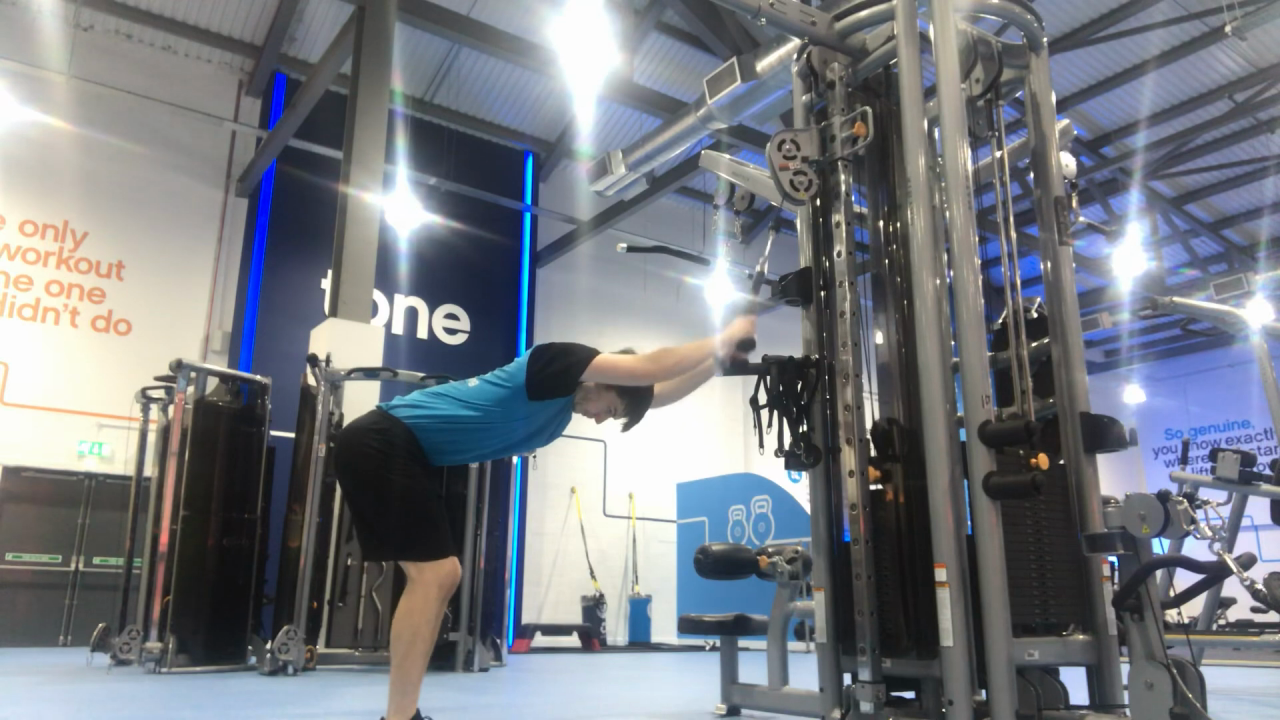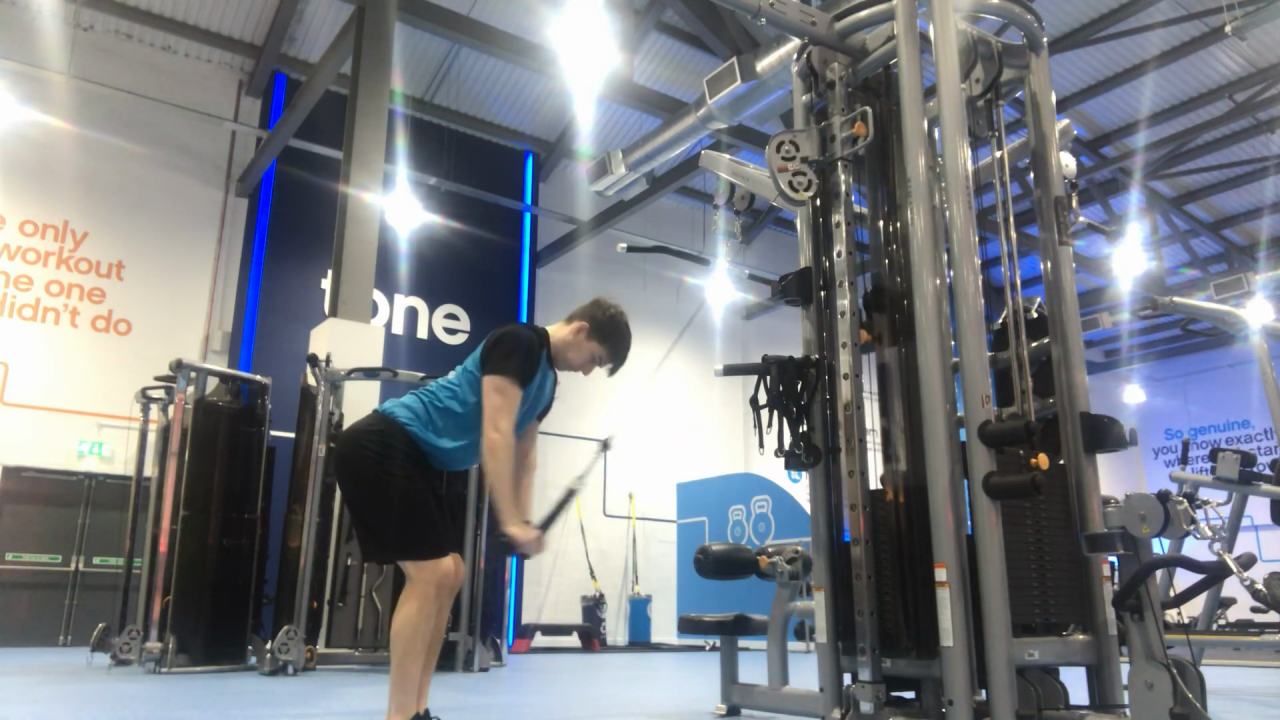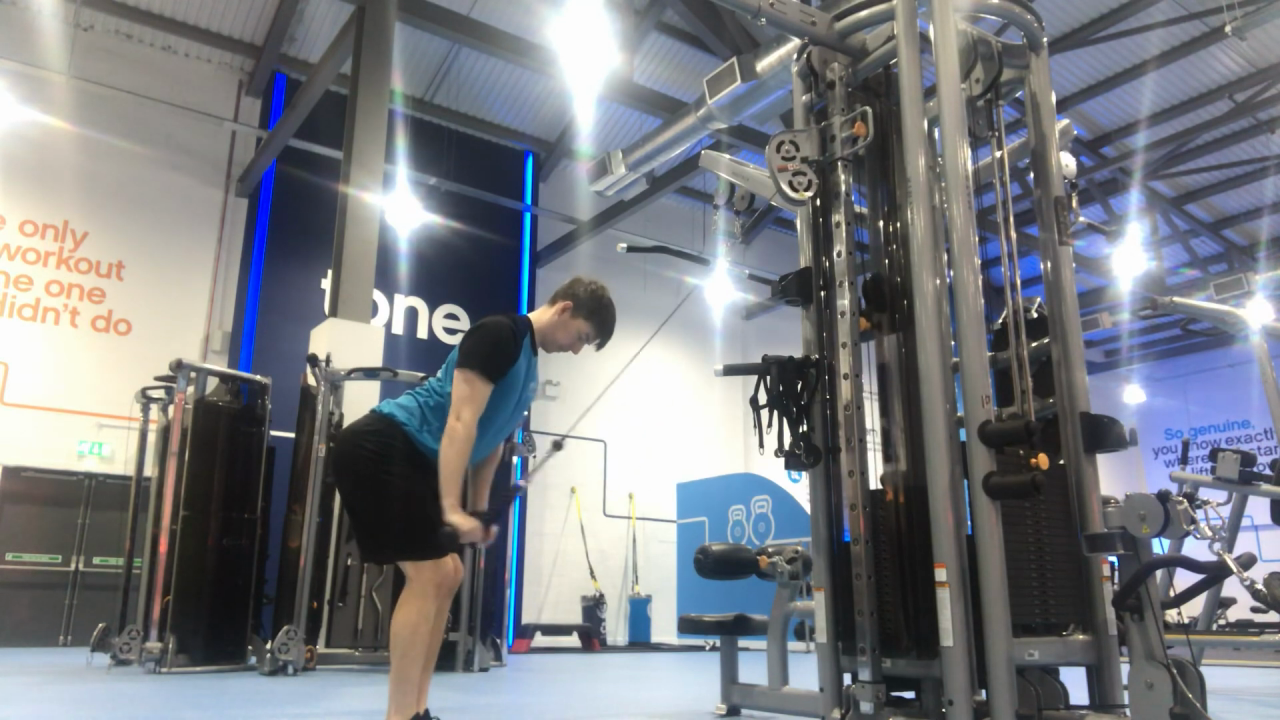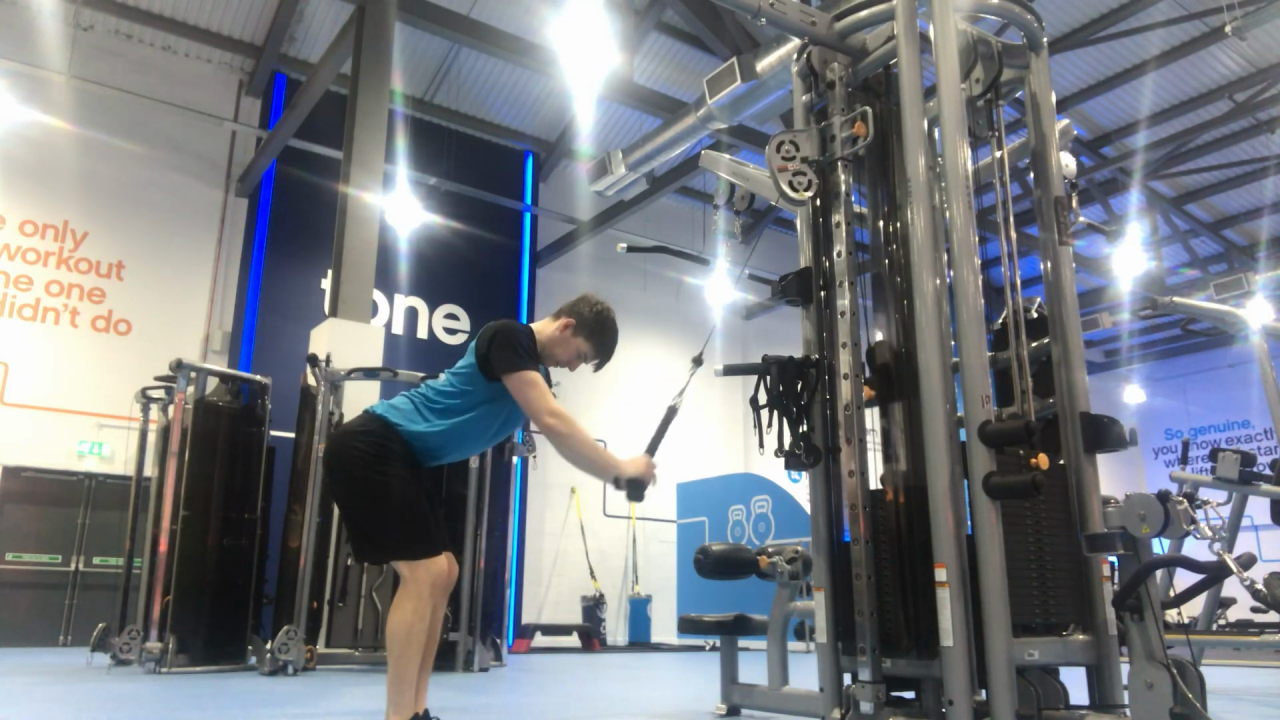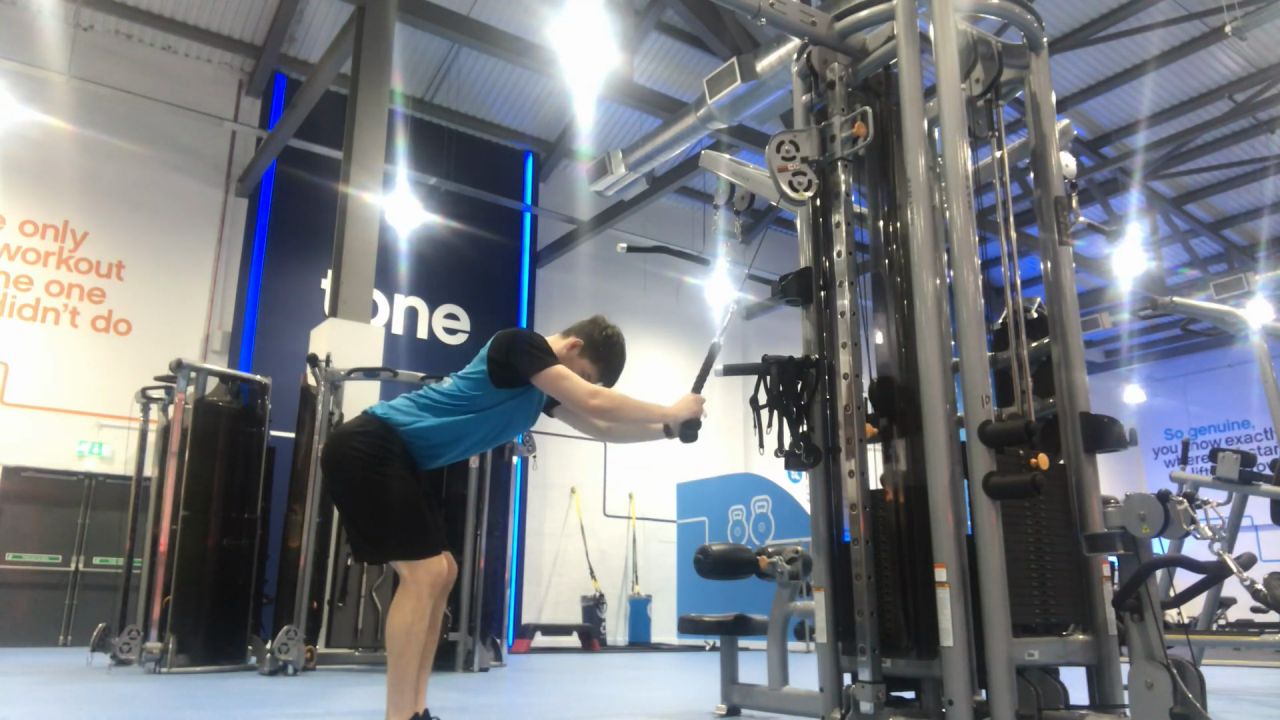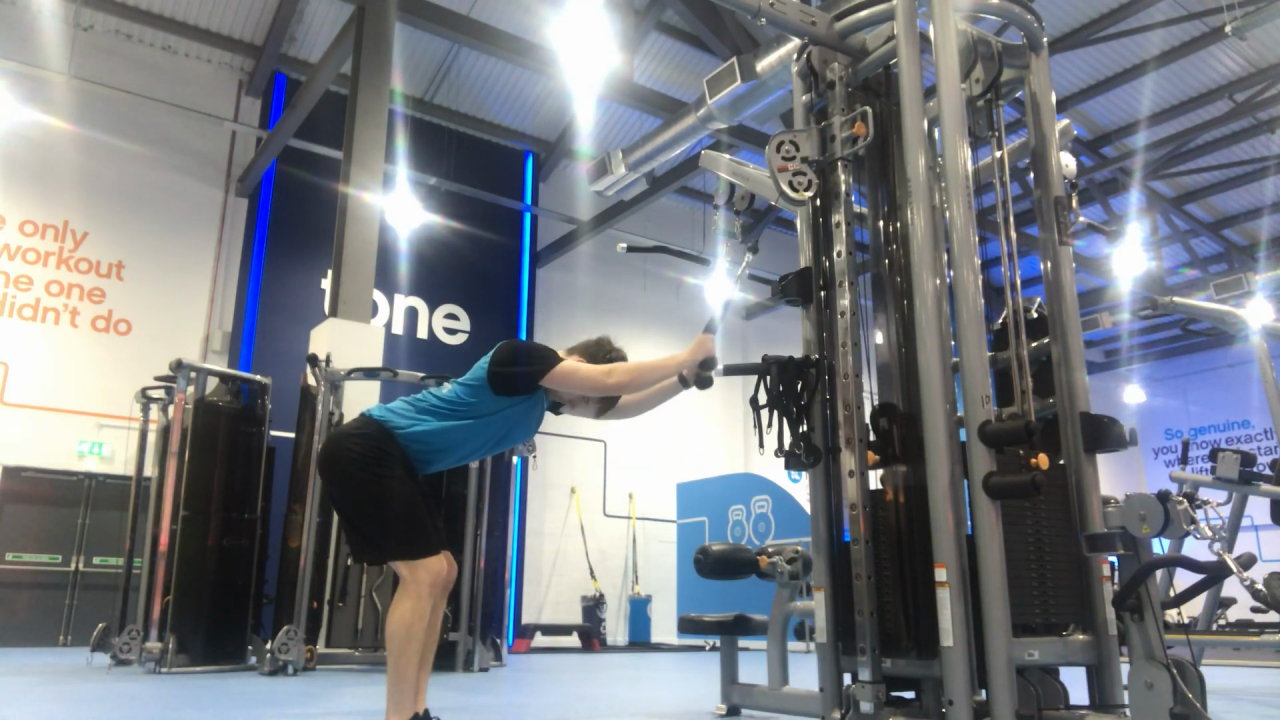
dt=0.7s
person 1, frame 1
left shoulder: (566, 391)
right shoulder: (557, 363)
left elbow: (657, 392)
right elbow: (651, 368)
left wrist: (720, 357)
right wrist: (722, 339)
left hip: (407, 453)
right hip: (381, 445)
left knee: (443, 575)
right knee: (431, 574)
person 1, frame 2
left shoulder: (546, 380)
right shoulder: (519, 343)
left elbow: (522, 451)
right elbow: (495, 433)
left wrist: (523, 520)
right wrist: (513, 522)
left hip: (417, 459)
right hip: (381, 447)
left knee: (447, 574)
right knee: (431, 573)
person 1, frame 3
left shoulder: (528, 362)
right shoulder: (499, 334)
left elbow: (491, 441)
right elbow: (461, 422)
left wrist: (479, 510)
right wrist: (453, 509)
left hip: (410, 459)
right hip: (379, 448)
left knee: (447, 575)
right knee: (431, 572)
person 1, frame 4
left shoulder: (535, 373)
right shoulder: (508, 338)
left elbow: (565, 438)
right elbow: (552, 421)
left wrist: (619, 473)
right wrist: (620, 471)
left hip: (404, 459)
right hip: (371, 448)
left knee: (441, 572)
right knee: (425, 574)
person 1, frame 5
left shoulder: (542, 385)
right shoulder: (520, 345)
left elbow: (602, 426)
right elbow: (595, 403)
left wrist: (668, 426)
right wrist: (671, 413)
left hip: (396, 457)
right hip: (369, 449)
left knee: (440, 573)
right knee: (424, 573)
person 1, frame 6
left shoulder: (545, 390)
right shoulder: (520, 359)
left elbow: (622, 405)
right elbow: (611, 380)
left wrist: (685, 378)
right wrist: (686, 357)
left hip: (387, 458)
right hip: (365, 450)
left knee: (439, 573)
right knee: (423, 574)
